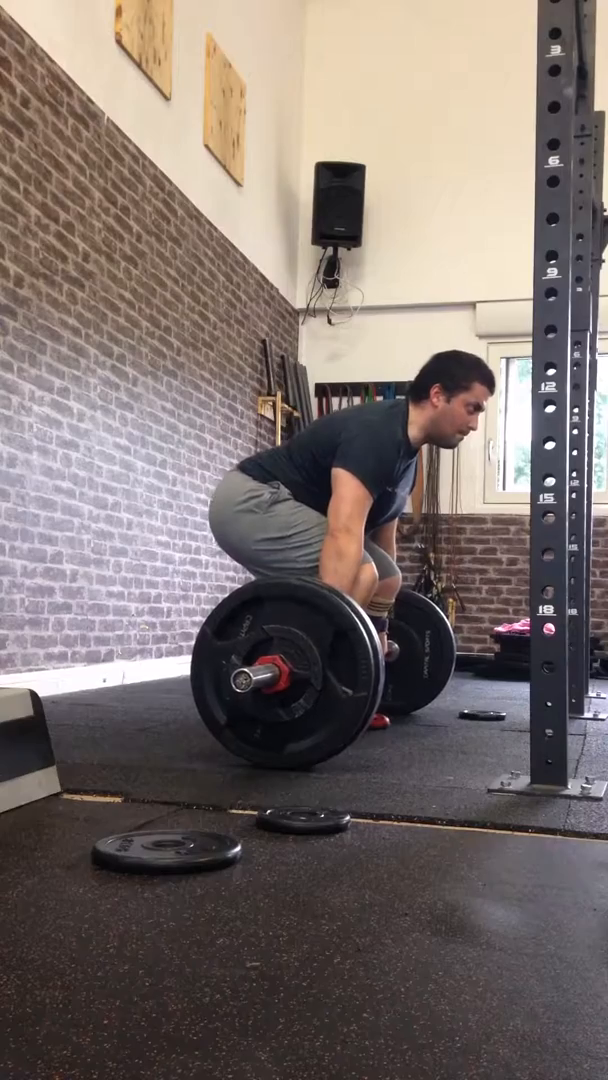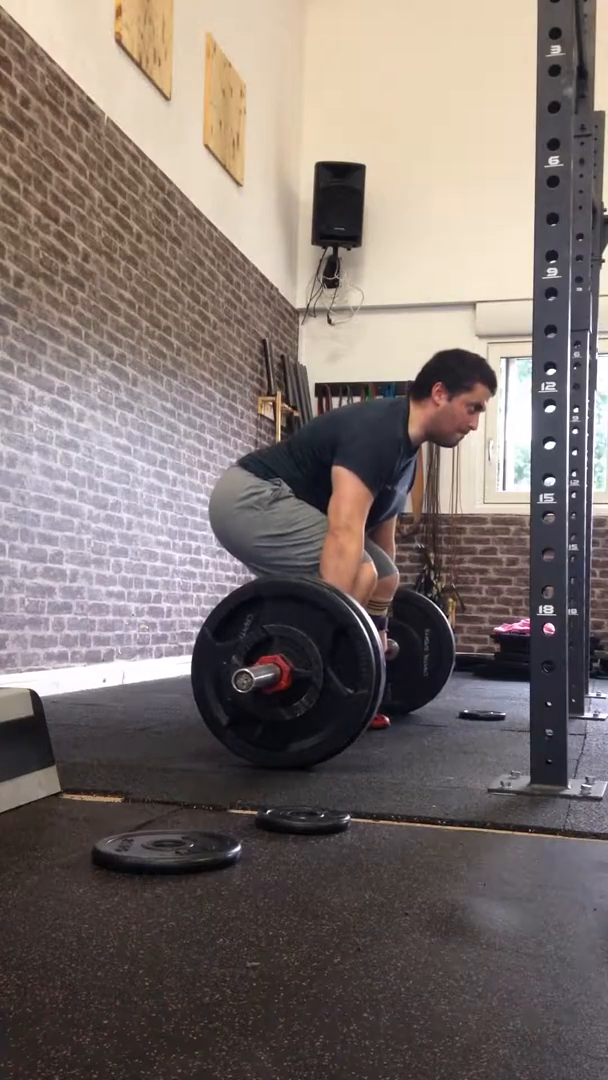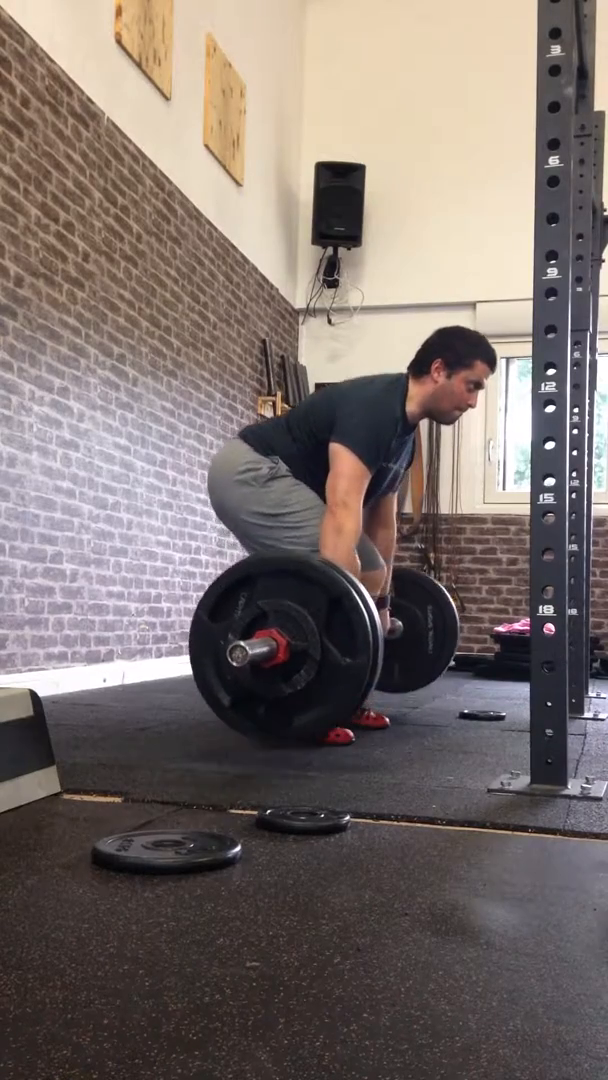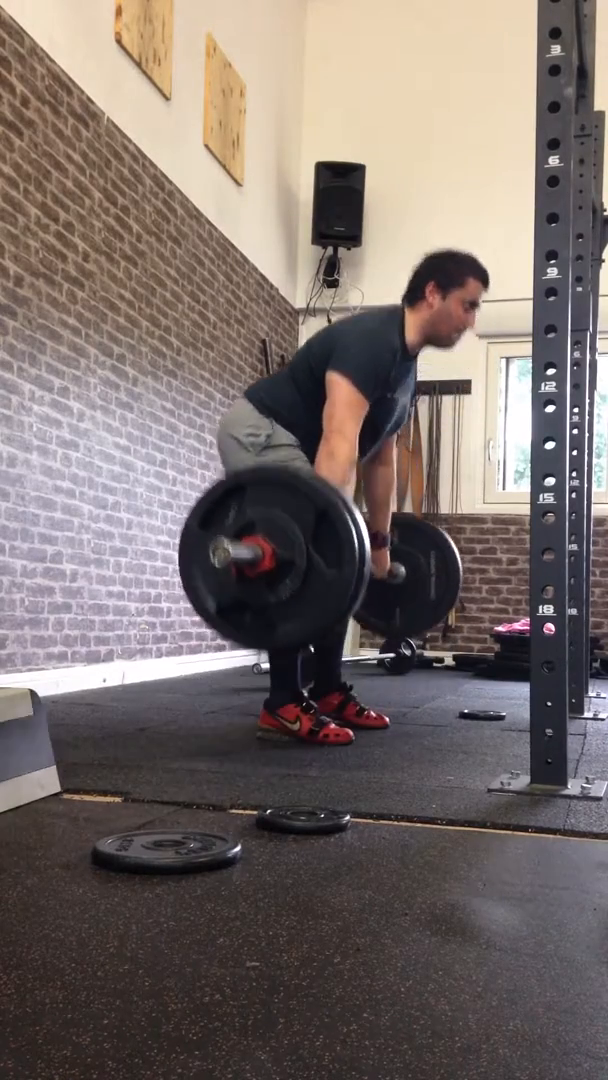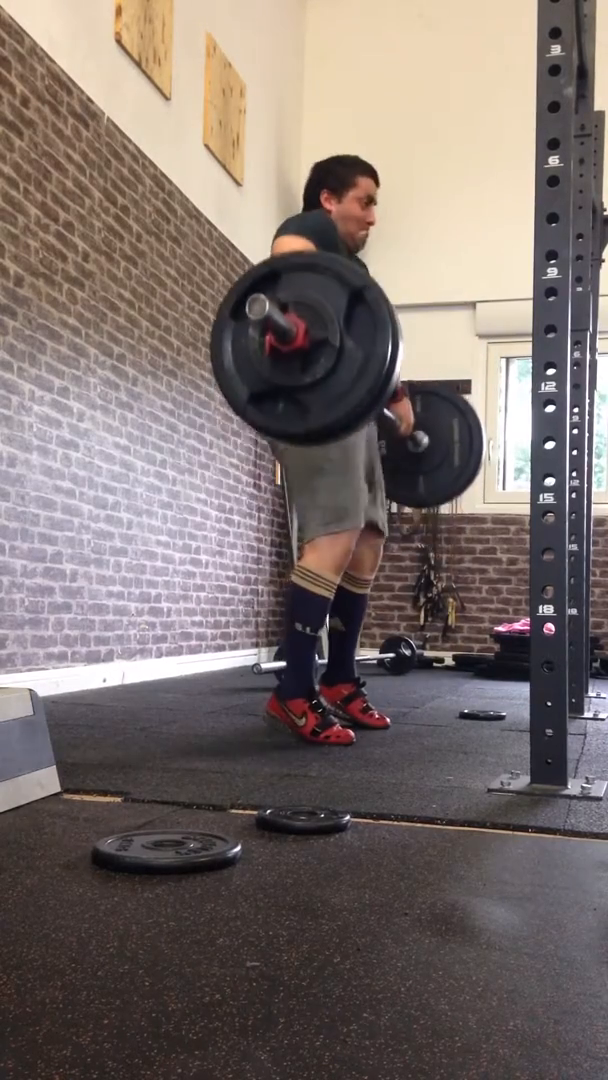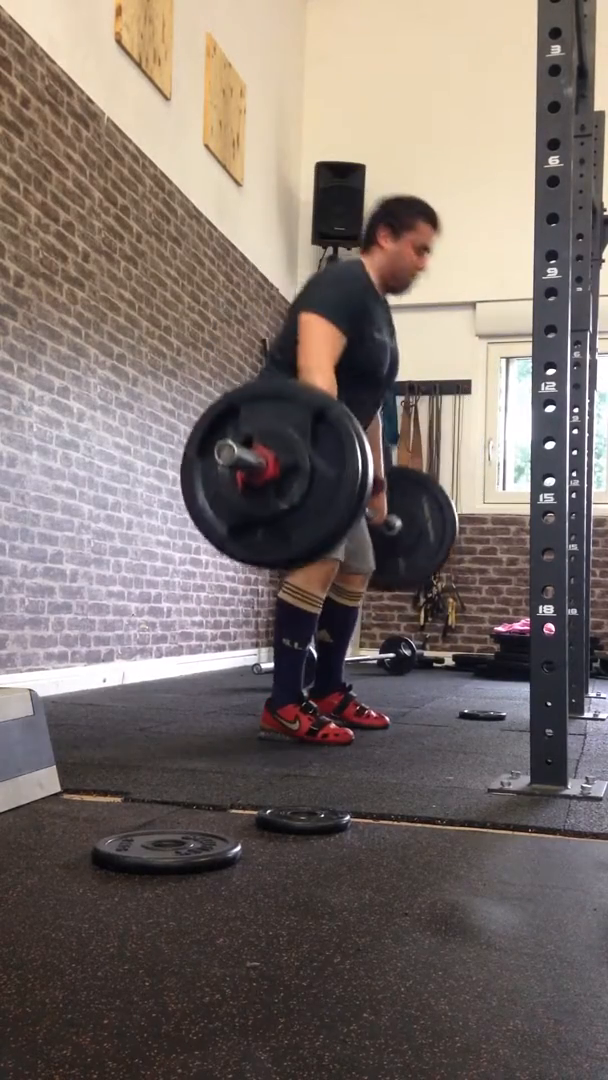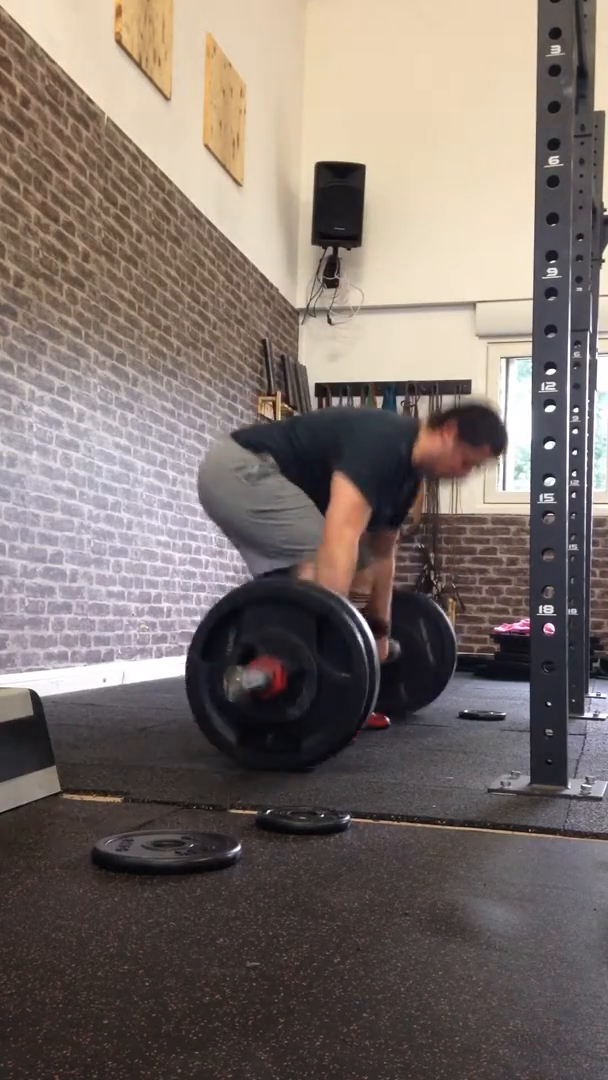
dt=0.5s
person 1, frame 1
left shoulder: (404, 450)
right shoulder: (376, 435)
left elbow: (382, 536)
right elbow: (344, 535)
left wrist: (378, 631)
left hip: (276, 508)
right hip: (249, 502)
left knee: (387, 579)
right knee: (356, 574)
person 1, frame 2
left shoulder: (404, 449)
right shoulder: (376, 432)
left elbow: (381, 537)
right elbow: (344, 534)
left wrist: (378, 628)
left hip: (269, 503)
right hip: (249, 498)
left knee: (384, 577)
right knee: (355, 574)
person 1, frame 3
left shoulder: (403, 427)
right shoulder: (374, 409)
left elbow: (382, 520)
right elbow: (343, 512)
left wrist: (382, 602)
left hip: (277, 480)
right hip: (250, 472)
left knee: (368, 574)
right knee: (340, 572)
person 1, frame 4
left shoulder: (405, 363)
right shoulder: (371, 340)
left elbow: (381, 459)
right elbow: (339, 438)
left wrist: (379, 541)
left hip: (291, 444)
right hip: (260, 434)
left ankle: (328, 692)
right ankle: (284, 705)
person 1, frame 5
left shoulder: (341, 258)
right shoulder: (310, 229)
left wrist: (394, 395)
left knee: (366, 547)
right knee: (334, 540)
left ankle: (340, 684)
right ankle: (294, 694)
person 1, frame 6
left shoulder: (378, 308)
right shoulder: (342, 284)
left elbow: (367, 408)
right elbow: (315, 368)
left wrist: (377, 485)
left knee: (355, 569)
right knee: (319, 558)
left ankle: (329, 691)
right ankle: (284, 704)
person 1, frame 7
left shoulder: (406, 473)
right shoulder: (383, 447)
left elbow: (383, 555)
right elbow: (339, 541)
left wrist: (380, 629)
left hip: (262, 476)
right hip: (237, 467)
left knee: (362, 573)
right knee: (320, 564)
